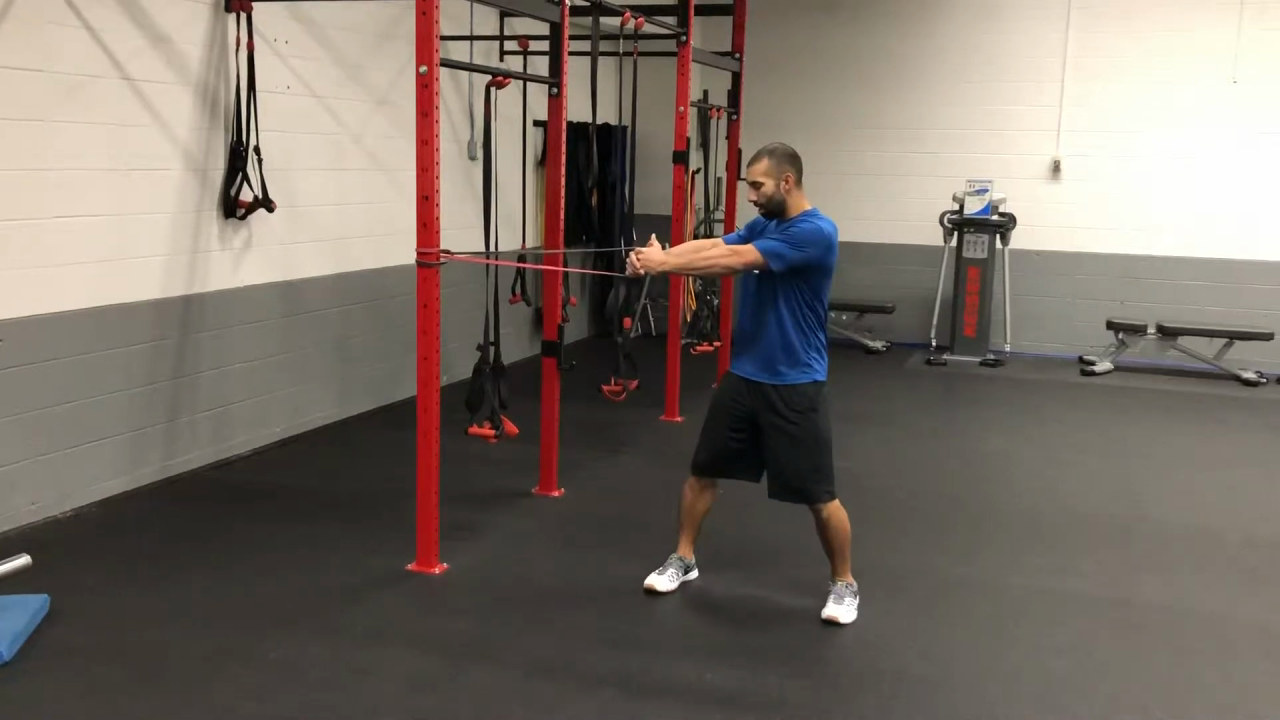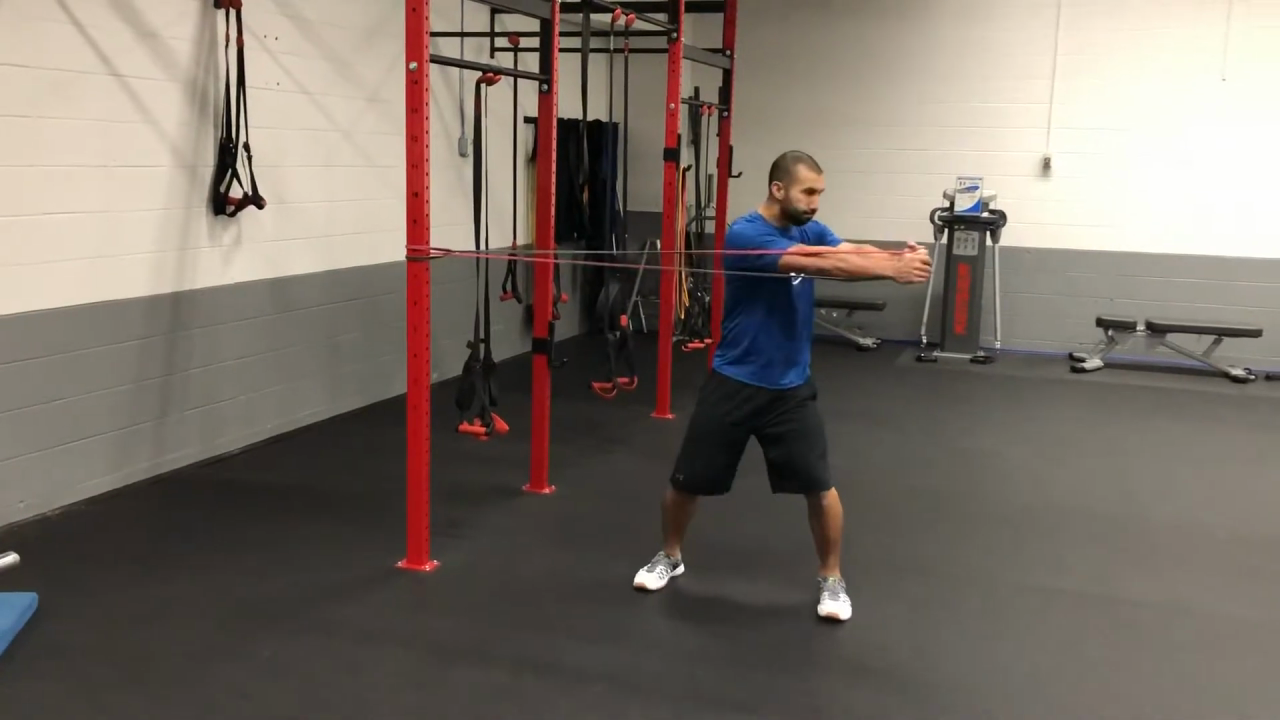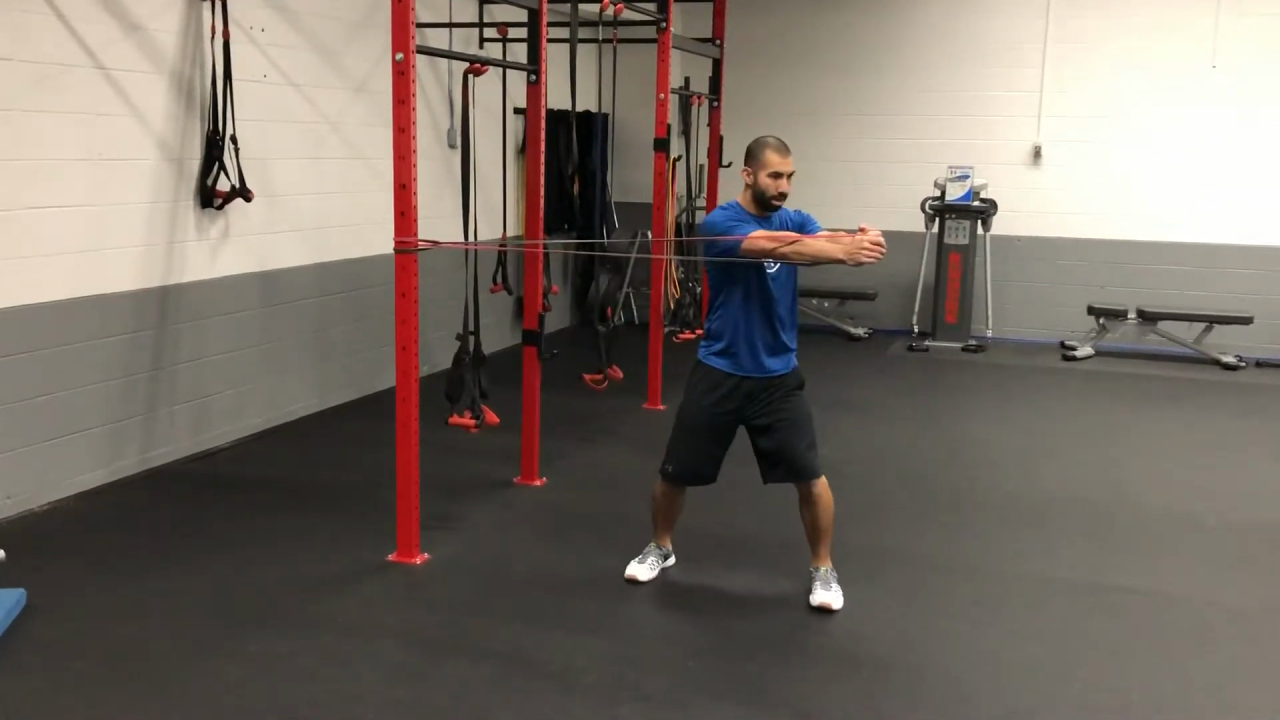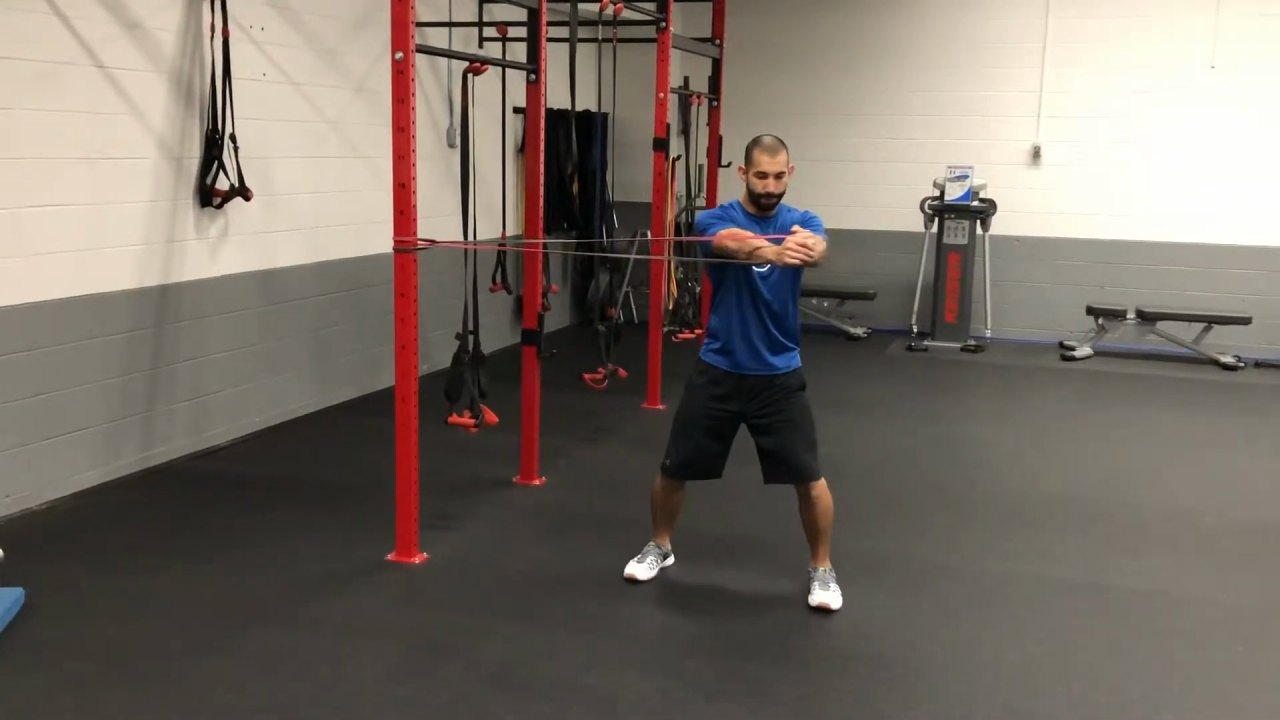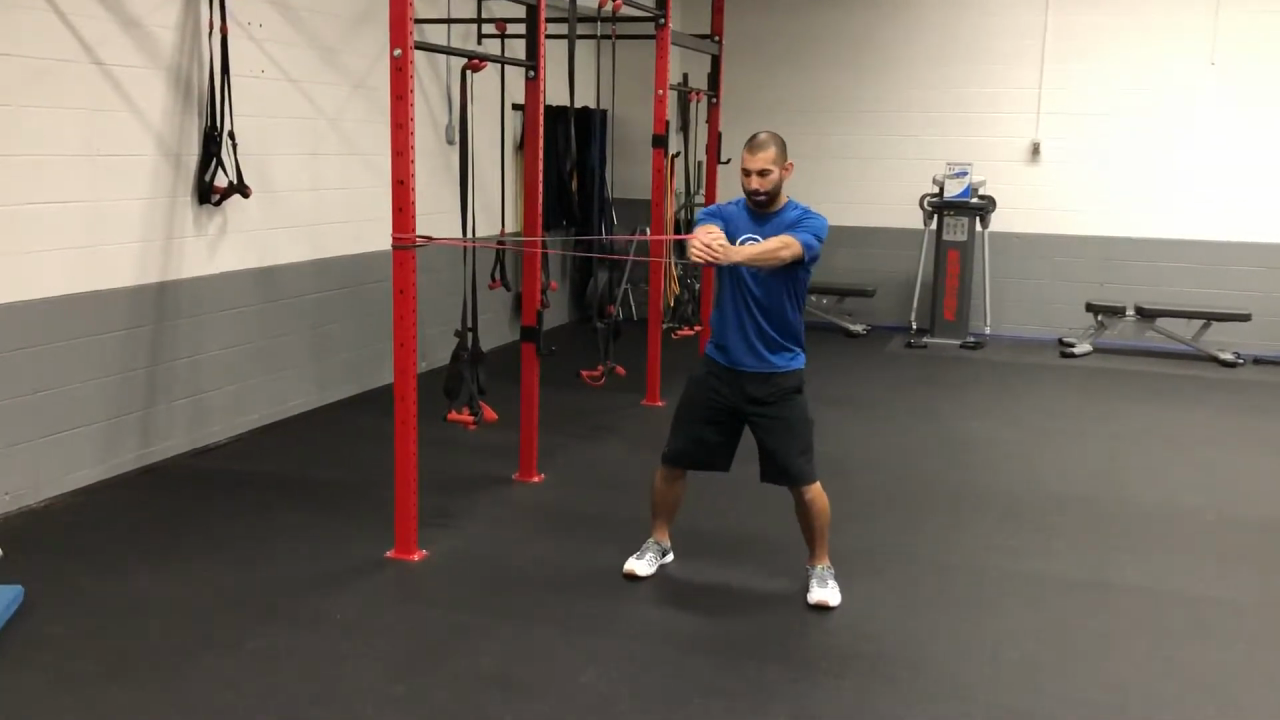
dt=1s
person 1, frame 1
left shoulder: (815, 232)
right shoulder: (762, 225)
left elbow: (735, 260)
right elbow: (711, 245)
left wrist: (664, 264)
right wrist: (659, 254)
left hip: (795, 386)
right hip: (742, 376)
left knee: (819, 497)
right knee: (702, 472)
left ankle: (844, 583)
right ankle: (682, 559)
person 1, frame 2
left shoulder: (810, 230)
right shoulder: (745, 235)
left elbow: (851, 252)
right elbow: (818, 265)
left wrist: (899, 256)
right wrist: (892, 270)
left hip: (791, 387)
right hip: (734, 383)
left knee: (820, 488)
right knee: (687, 482)
left ankle: (831, 578)
right ankle: (669, 556)
person 1, frame 3
left shoulder: (795, 220)
right shoulder: (721, 223)
left elbow: (822, 240)
right elbow: (775, 248)
left wrist: (856, 241)
right wrist: (843, 252)
left hip: (778, 375)
right hip: (720, 372)
left knee: (810, 478)
right knee: (675, 473)
left ankle: (823, 569)
right ankle: (660, 547)
person 1, frame 4
left shoulder: (802, 221)
right shoulder: (715, 220)
left elbow: (817, 248)
right elbow: (737, 244)
left wrist: (804, 249)
right wrist: (773, 250)
left hip: (779, 374)
right hip: (718, 370)
left knee: (809, 478)
right knee: (674, 469)
left ankle: (821, 568)
right ankle: (659, 547)
person 1, frame 5
left shoulder: (809, 224)
right shoulder: (722, 213)
left elbow: (778, 252)
right elbow: (705, 233)
left wrist: (728, 254)
right wrist: (700, 243)
left hip: (778, 374)
right hip: (719, 366)
left knee: (802, 480)
right knee: (674, 460)
left ankle: (820, 566)
right ankle: (659, 543)
